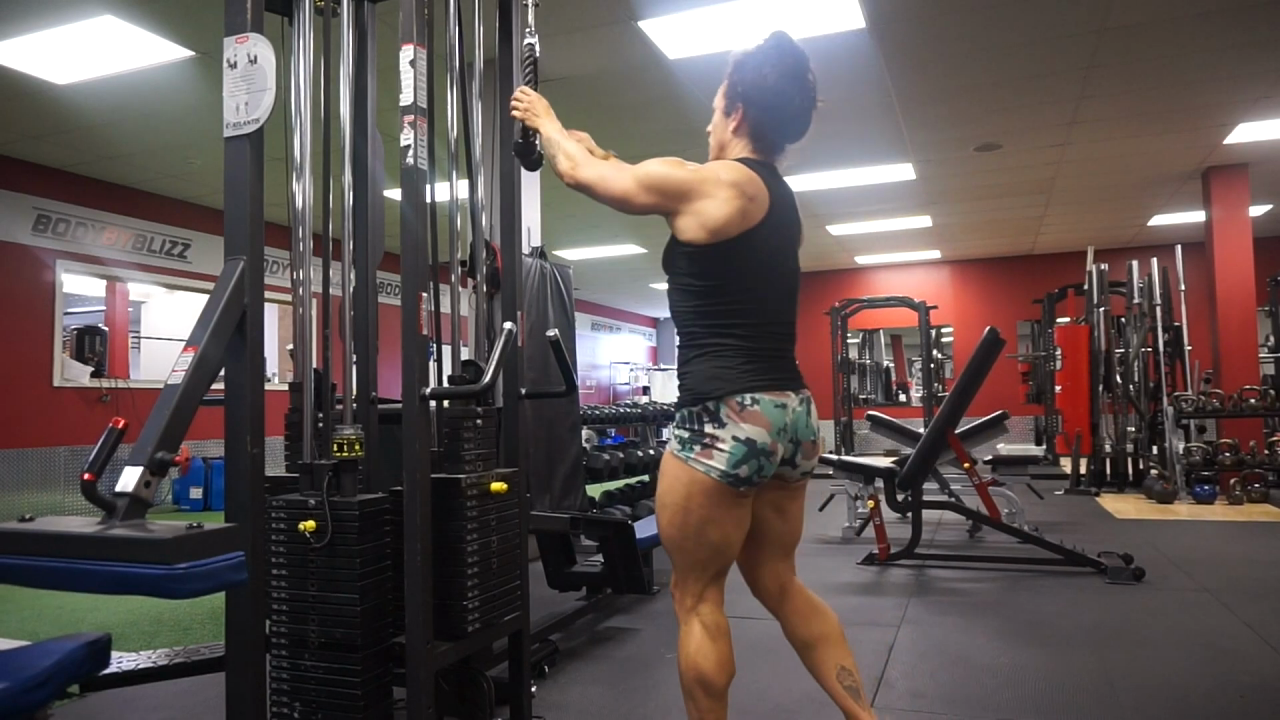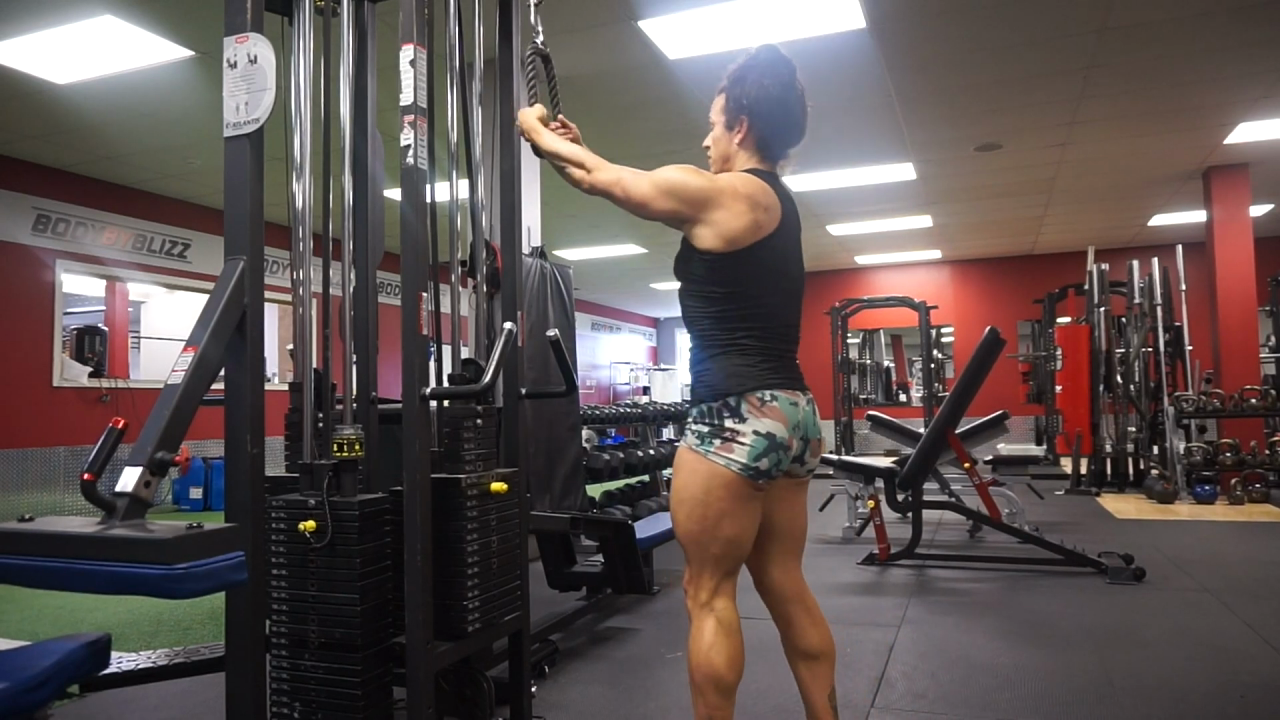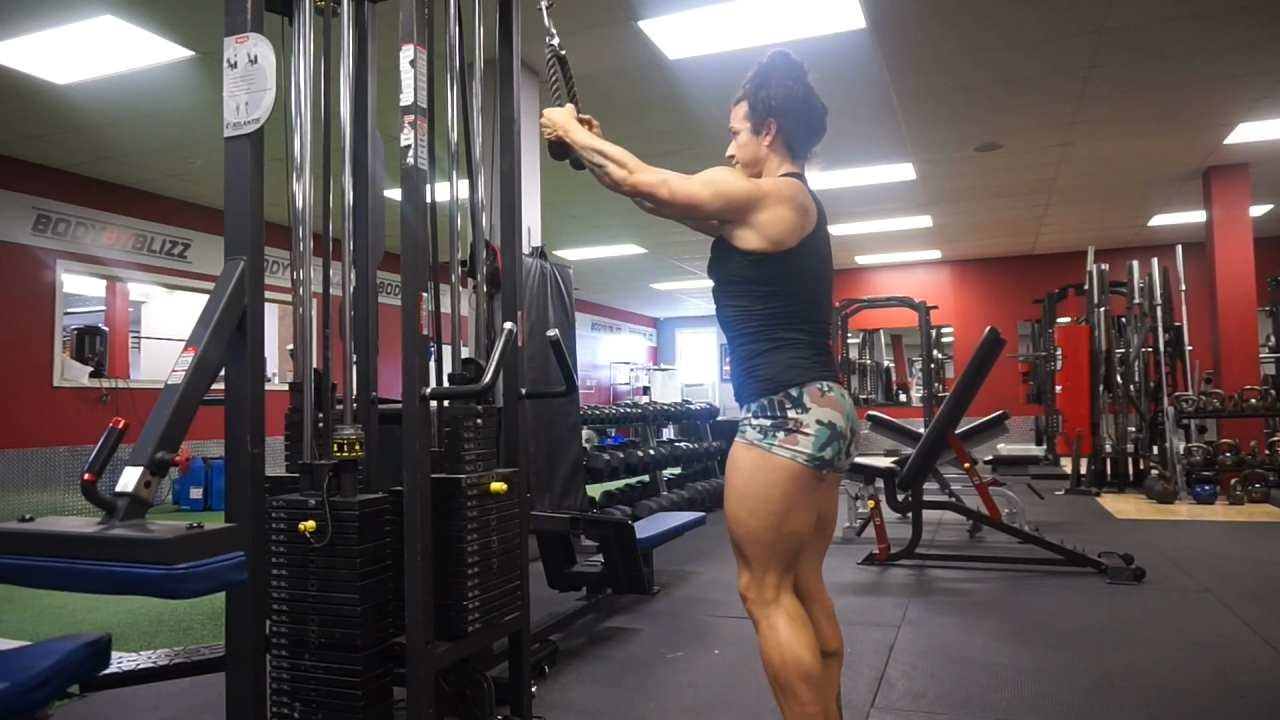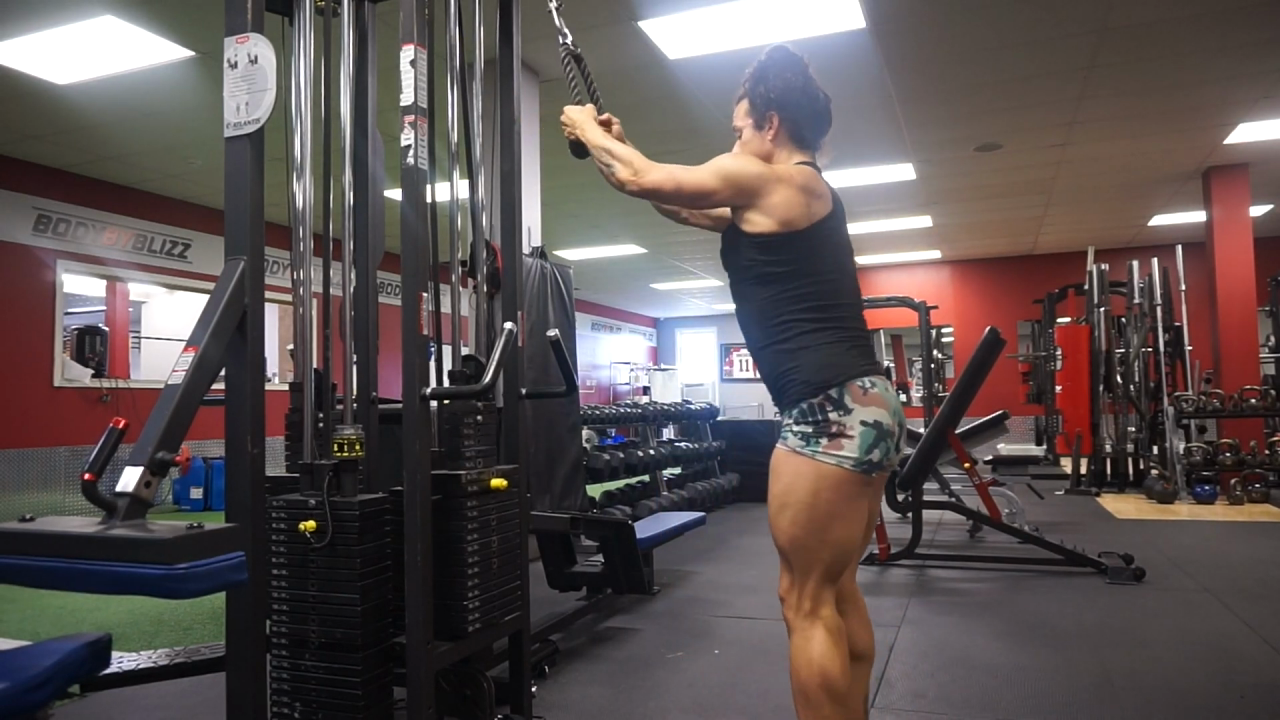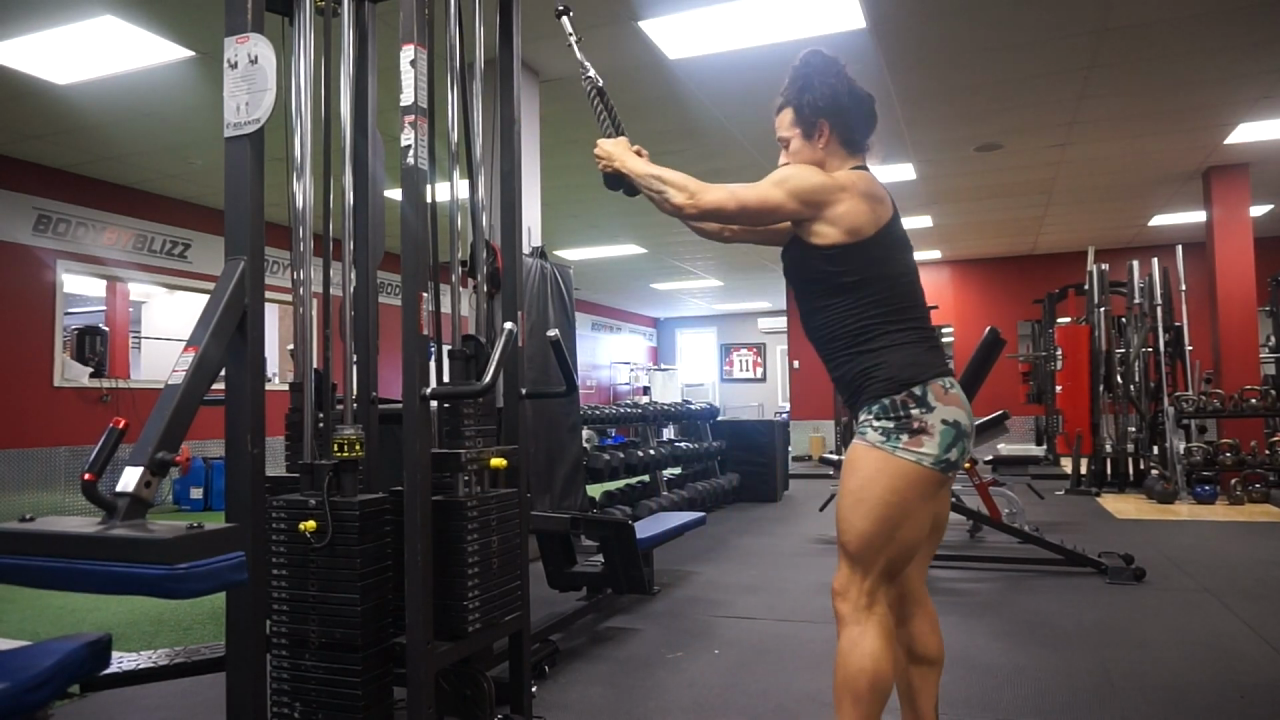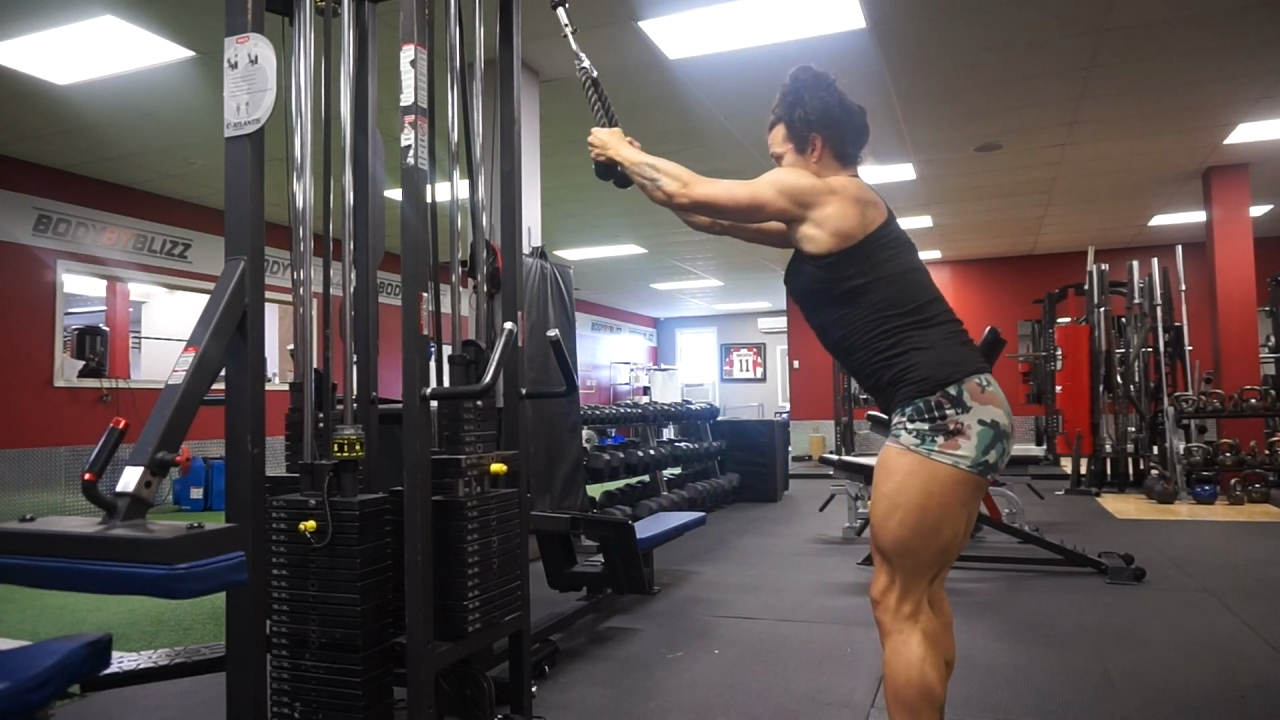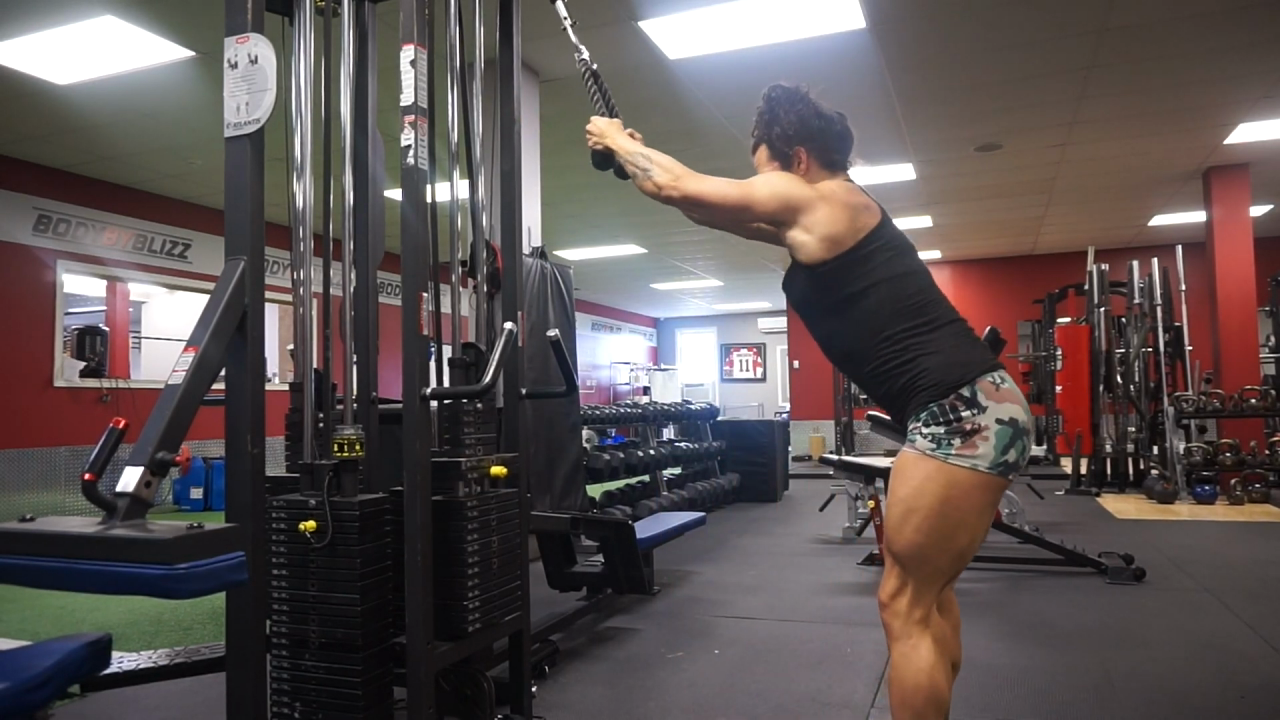
dt=0.5s
person 1, frame 1
left shoulder: (704, 183)
right shoulder: (776, 200)
left elbow: (577, 172)
left wrist: (544, 119)
right wrist: (596, 149)
left hip: (725, 419)
right hip: (788, 413)
left knee: (697, 600)
right knee: (778, 586)
person 1, frame 2
left shoulder: (721, 194)
right shoulder: (771, 202)
left elbow: (597, 177)
right elbow: (634, 181)
left wrist: (538, 131)
right wrist: (577, 141)
left hip: (737, 417)
right hip: (788, 412)
left knee: (708, 595)
right knee: (784, 588)
person 1, frame 3
left shoulder: (760, 195)
right shoulder: (789, 204)
left elbow: (641, 180)
right elbow: (662, 196)
left wrist: (570, 133)
right wrist: (595, 146)
left hip: (786, 412)
right hip: (816, 409)
left knee: (767, 593)
right knee: (801, 589)
person 1, frame 4
left shoulder: (769, 180)
right shoulder: (800, 195)
left elbow: (640, 179)
right elbow: (686, 208)
left wrist: (587, 131)
right wrist: (615, 142)
left hip: (829, 410)
right hip: (857, 406)
left knee: (805, 601)
right knee: (834, 592)
person 1, frame 5
left shoulder: (832, 189)
right shoulder: (833, 206)
left elbow: (698, 200)
right elbow: (724, 226)
left wrist: (625, 162)
right wrist: (646, 176)
left hip: (906, 412)
right hip: (922, 411)
left knee: (858, 597)
right knee: (900, 593)
person 1, frame 6
left shoulder: (823, 194)
right shoulder: (831, 215)
left elbow: (691, 194)
right elbow: (716, 217)
left wrist: (620, 151)
right wrist: (640, 170)
left hip: (941, 411)
right hip: (955, 408)
left knee: (896, 602)
right knee: (918, 596)
person 1, frame 7
left shoulder: (816, 203)
right shoulder: (830, 215)
left elbow: (683, 187)
right elbow: (715, 209)
left wrist: (616, 142)
right wrist: (637, 156)
left hip: (959, 414)
right hip: (973, 409)
left knee: (905, 605)
right knee: (929, 596)
